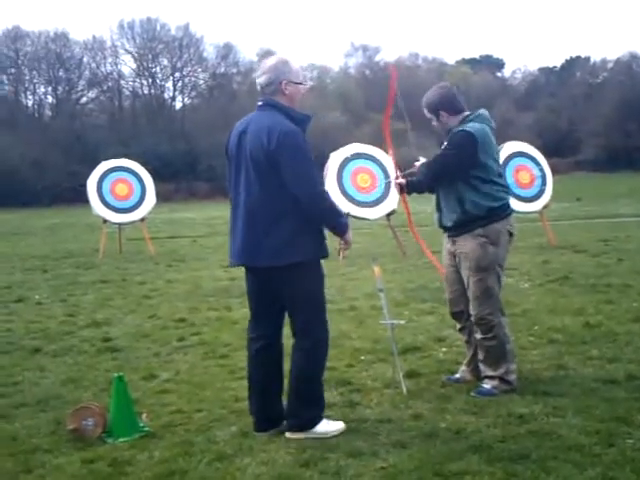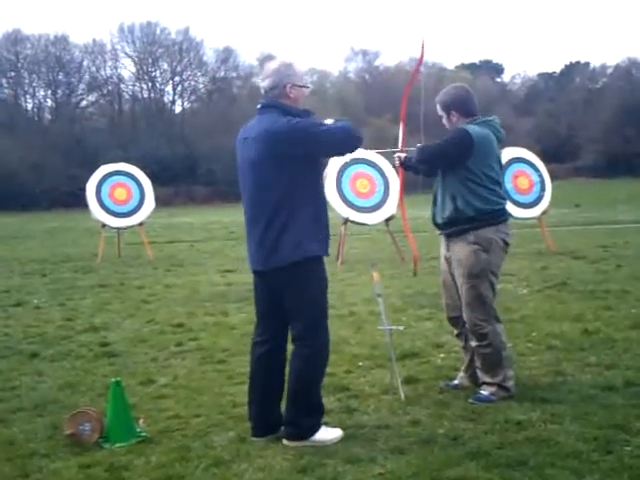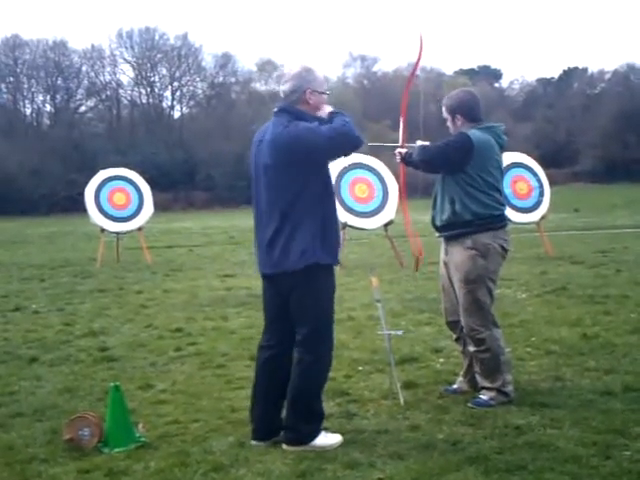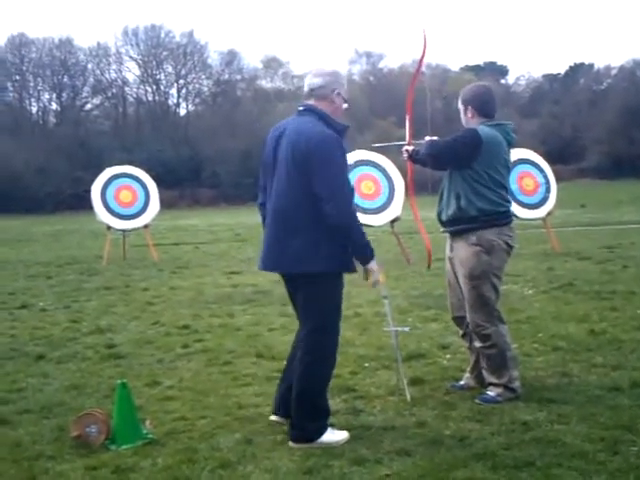
dt=0.4s
person 1, frame 1
left shoulder: (240, 129)
right shoulder: (285, 132)
right elbow: (310, 193)
right wrist: (341, 226)
left hip: (253, 249)
right hip: (292, 251)
left knee: (263, 333)
right knee: (311, 334)
left ankle: (266, 416)
right ankle: (303, 419)
person 1, frame 2
left shoulder: (249, 132)
right shoulder: (288, 130)
right elbow: (350, 138)
left wrist: (320, 129)
right wrist: (331, 125)
left hip: (265, 253)
right hip: (297, 252)
left knee: (268, 338)
right knee: (310, 340)
left ankle: (264, 421)
right ankle: (301, 427)
person 1, frame 3
left shoulder: (266, 134)
right shoulder: (297, 134)
right elbow: (349, 138)
right wrist: (332, 115)
left hip: (275, 256)
right hip: (306, 258)
left knee: (275, 342)
right knee: (313, 346)
left ankle: (264, 426)
right ankle: (301, 431)
person 1, frame 4
left shoulder: (280, 131)
right shoulder: (321, 138)
left elbow: (265, 197)
right elbow: (337, 205)
right wrist: (365, 255)
left hip: (285, 251)
right hip: (317, 256)
left knee: (310, 331)
right knee: (319, 341)
left ankle: (285, 406)
right ankle: (307, 428)
person 2, frame 1
left shoulder: (469, 135)
right shoulder: (463, 134)
left elbow: (436, 172)
right elbow: (445, 176)
left wrist: (414, 175)
right wrist: (412, 182)
left hip: (483, 231)
right hip: (460, 231)
left knee: (484, 309)
right knee: (460, 306)
left ankle: (500, 375)
right ankle: (475, 366)
person 2, frame 2
left shoulder: (469, 137)
right shoulder: (473, 137)
left elbow: (428, 157)
right elbow: (438, 166)
left wrist: (409, 158)
right wrist: (409, 162)
left hip: (478, 236)
right hip: (460, 235)
left knee: (479, 314)
right knee: (458, 313)
left ankle: (499, 382)
right ankle: (473, 372)
person 2, frame 3
left shoulder: (469, 141)
right shoulder: (476, 141)
left elbow: (430, 157)
right elbow: (440, 161)
left wrist: (411, 153)
right wrist: (409, 156)
left hip: (477, 241)
right hip: (460, 239)
left knee: (477, 319)
right knee: (457, 317)
left ankle: (498, 386)
right ankle: (473, 377)
person 2, frame 4
left shoulder: (478, 137)
right shoulder: (485, 138)
left elbow: (438, 153)
right elbow: (446, 157)
left wrist: (423, 147)
right wrist: (417, 154)
left hip: (482, 237)
right hip: (466, 236)
left knee: (483, 315)
right knee: (464, 313)
left ankle: (504, 383)
right ankle: (479, 373)
